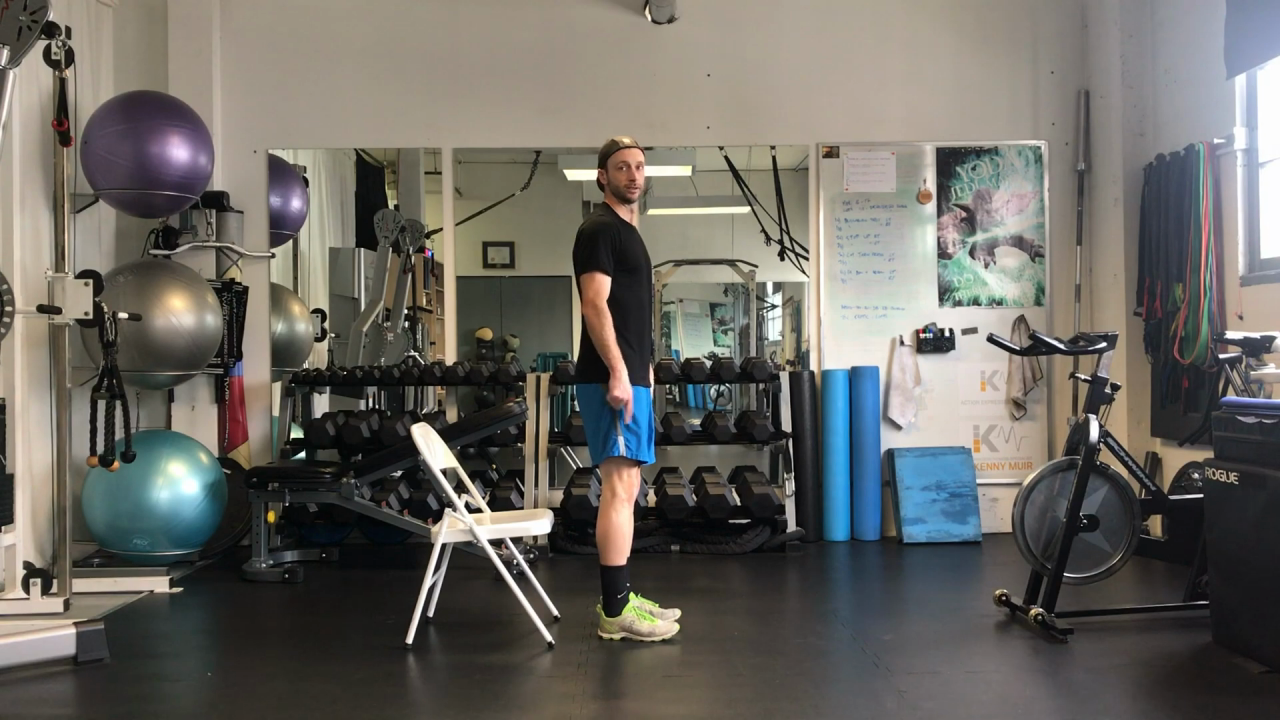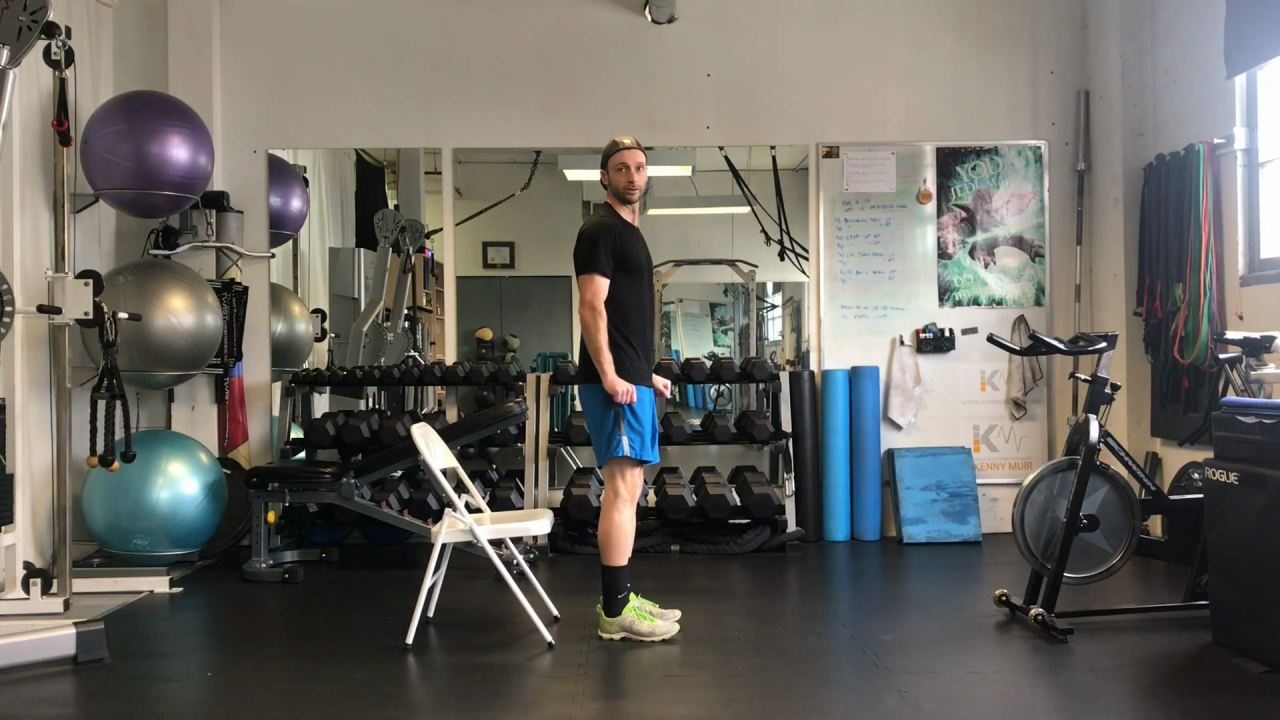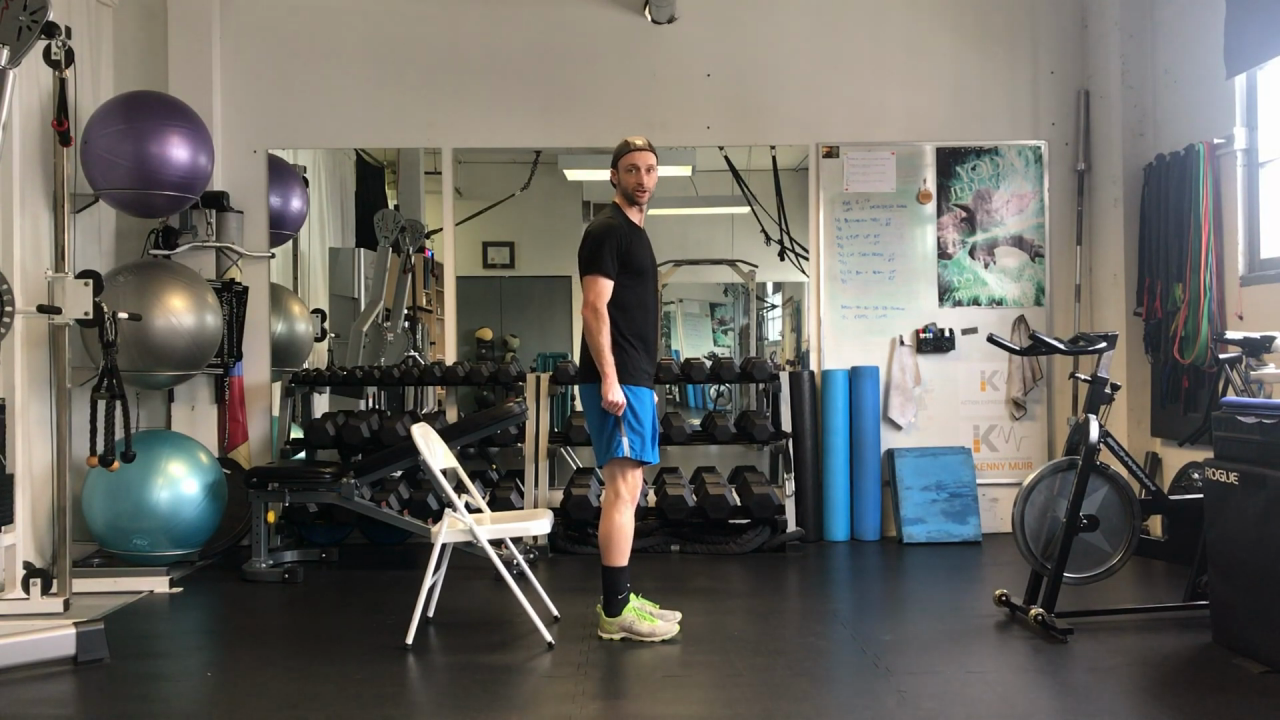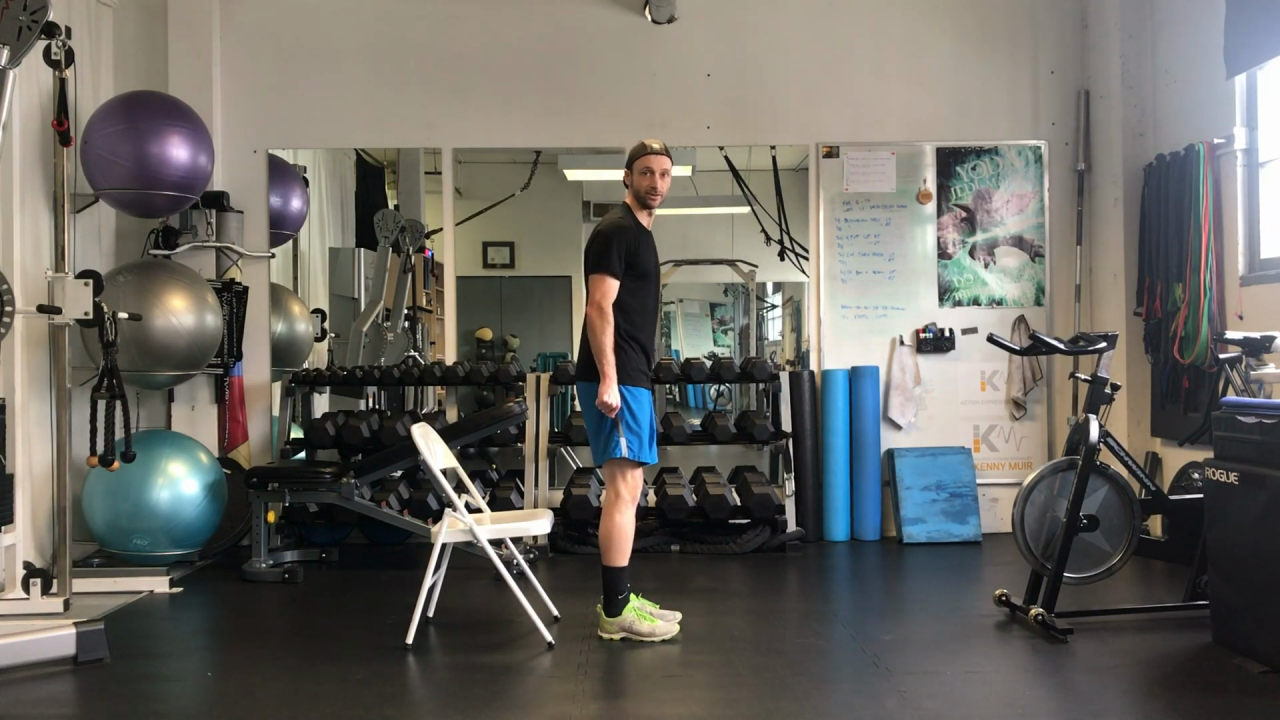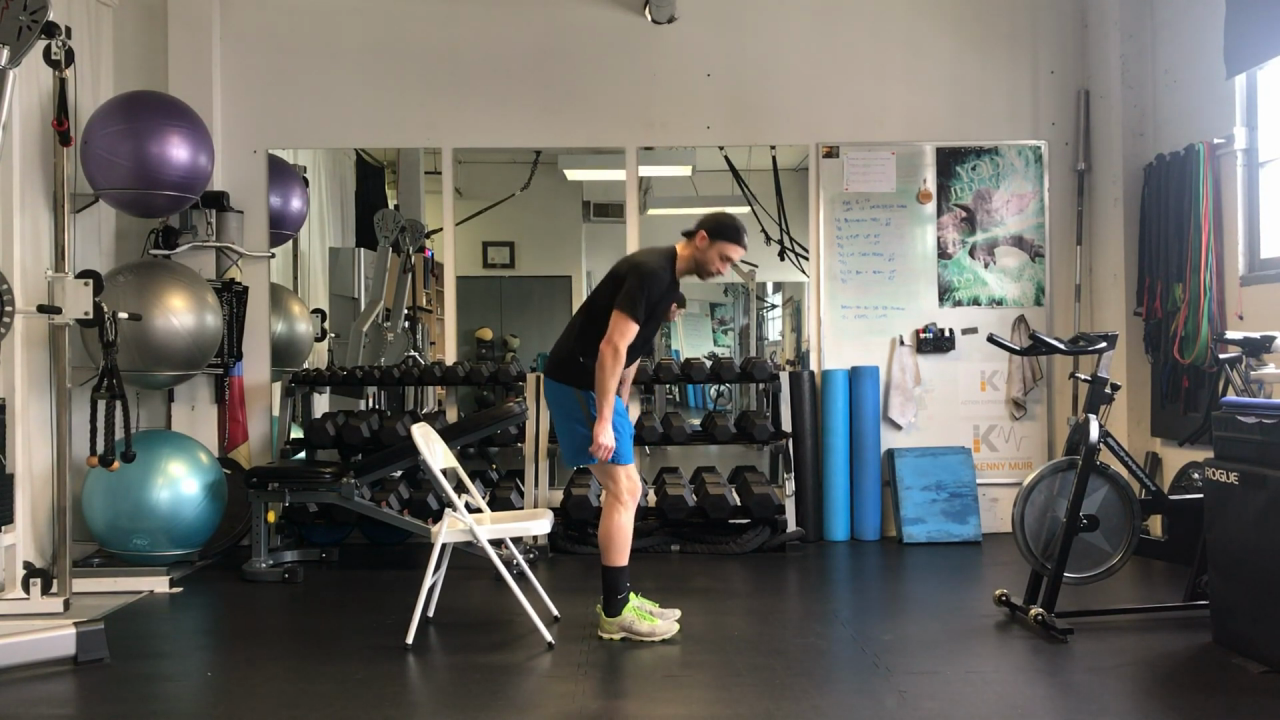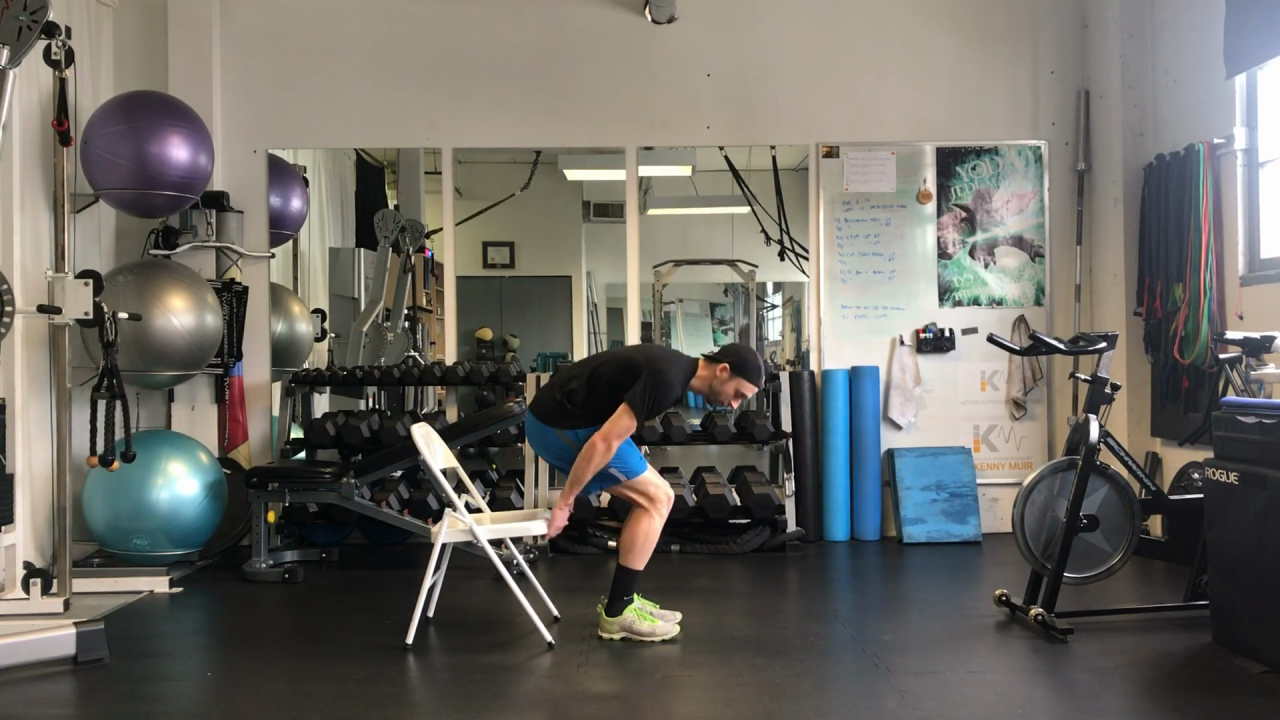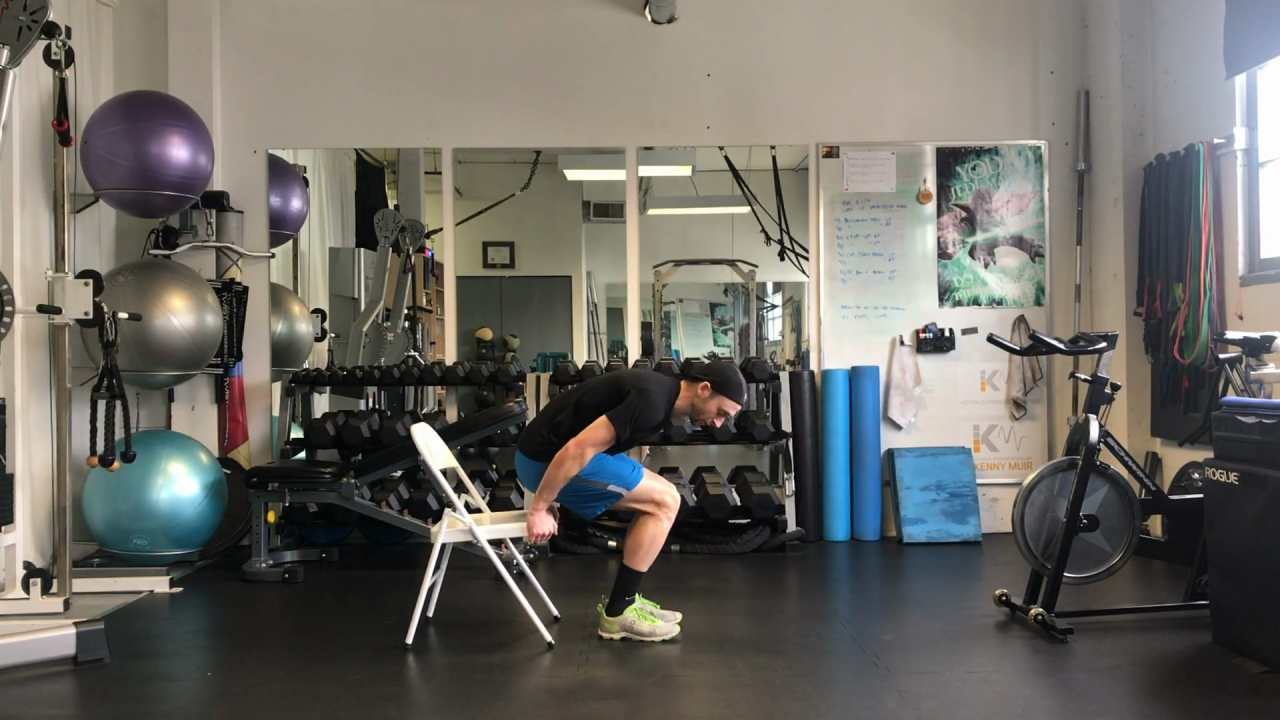
dt=0.5s
person 1, frame 1
left shoulder: (627, 231)
right shoulder: (600, 229)
right elbow: (596, 306)
left wrist: (646, 372)
right wrist: (617, 374)
left hip: (630, 376)
right hip: (612, 379)
left knee: (627, 488)
right knee: (619, 488)
left ankle: (622, 598)
right ankle: (615, 610)
person 1, frame 2
left shoulder: (630, 232)
right shoulder: (601, 230)
right elbow: (592, 307)
left wrist: (646, 373)
right wrist: (610, 376)
left hip: (632, 377)
right hip: (616, 380)
left knee: (630, 488)
right knee: (622, 489)
left ankle: (622, 598)
right ankle: (616, 610)
person 1, frame 3
left shoulder: (635, 233)
right shoulder: (608, 231)
right elbow: (594, 309)
right wrist: (609, 380)
left hip: (634, 379)
right hip: (618, 381)
left knee: (628, 490)
right knee: (623, 489)
left ankle: (620, 598)
right ankle: (615, 610)
person 1, frame 4
left shoulder: (640, 233)
right shoulder: (617, 230)
right elbow: (599, 308)
right wrist: (608, 380)
left hip: (631, 378)
right hip: (616, 379)
left knee: (626, 490)
right knee: (624, 490)
left ankle: (620, 598)
right ankle: (616, 611)
person 1, frame 5
left shoulder: (667, 278)
right shoulder: (652, 272)
right elbow: (612, 347)
left wrist: (619, 404)
right wrist: (603, 422)
left hip: (590, 382)
right hip: (578, 381)
left knee: (628, 490)
right knee: (623, 491)
left ankle: (620, 597)
right ankle: (616, 611)
person 1, frame 6
left shoulder: (676, 370)
right shoulder: (667, 379)
right elbow: (604, 442)
right wrist: (565, 502)
left hip: (564, 419)
right hip: (559, 423)
left knee: (656, 497)
right knee: (656, 499)
left ankle: (622, 600)
right ankle: (618, 613)
person 1, frame 7
left shoulder: (661, 391)
right shoulder: (652, 401)
right elbow: (577, 450)
left wrist: (548, 497)
right wrist: (538, 509)
left hip: (550, 449)
right hip: (547, 457)
left knee: (660, 498)
right knee: (664, 503)
left ankle: (623, 600)
right ankle: (618, 613)
